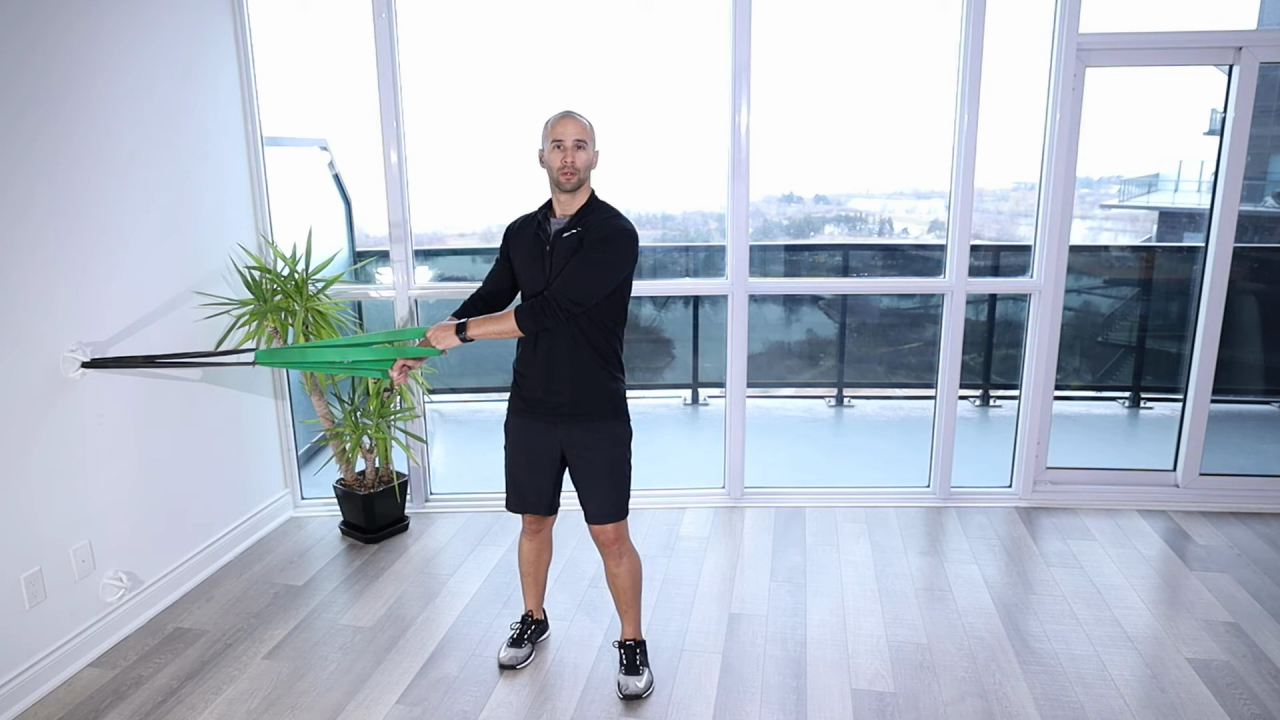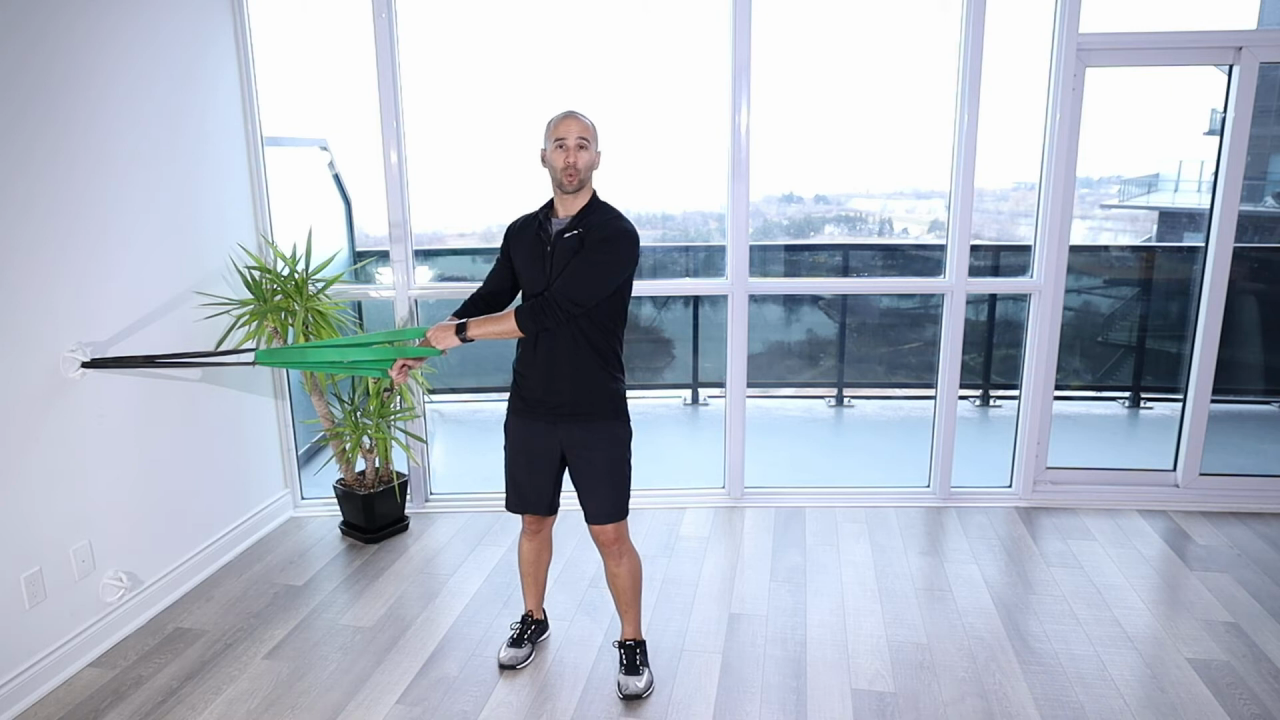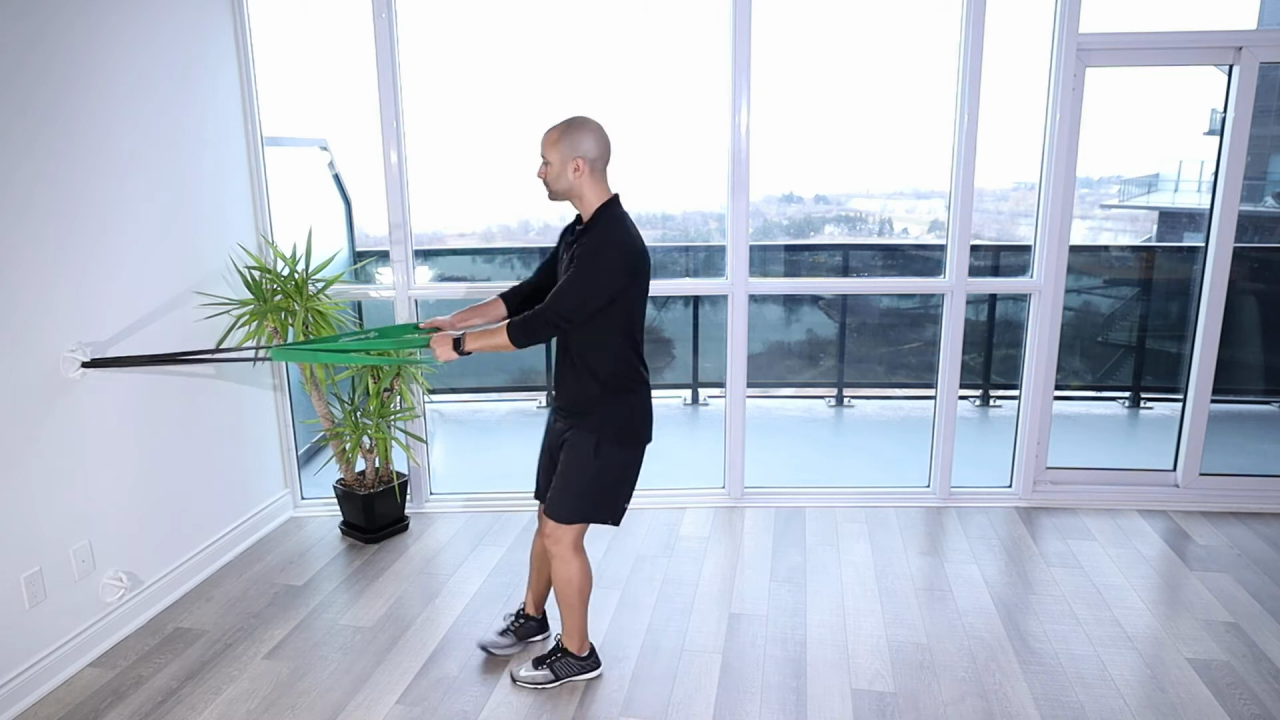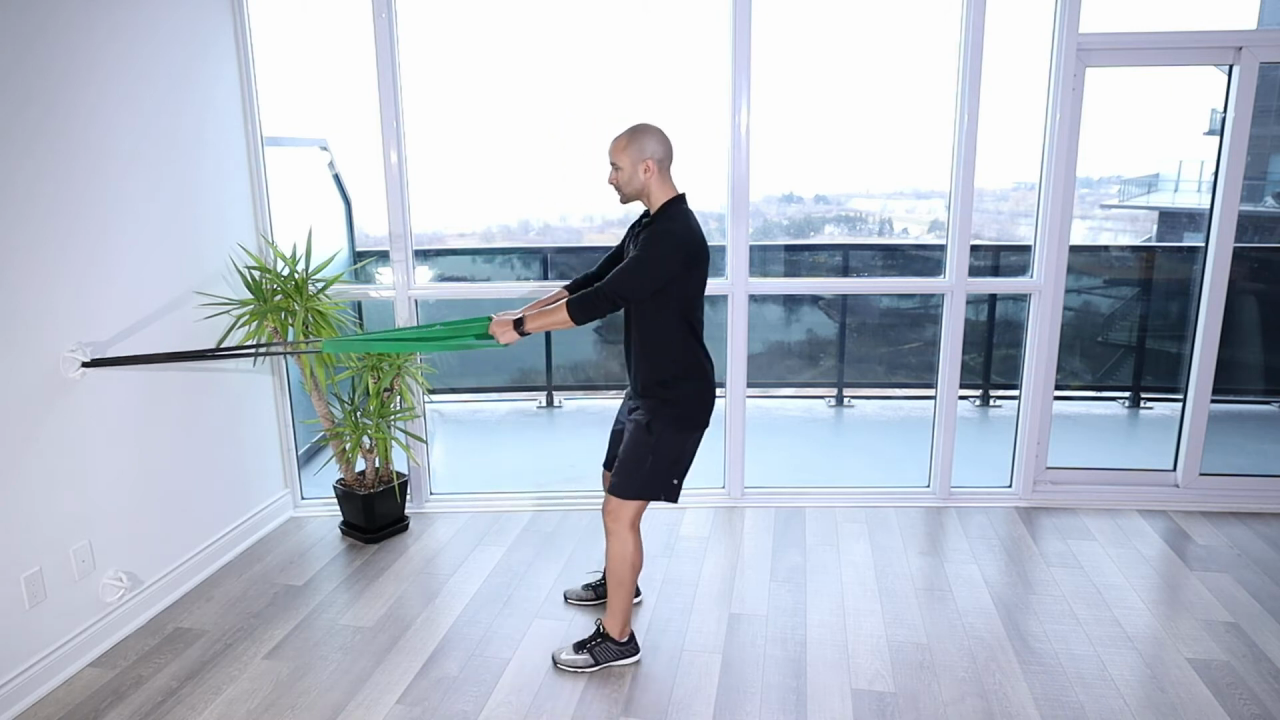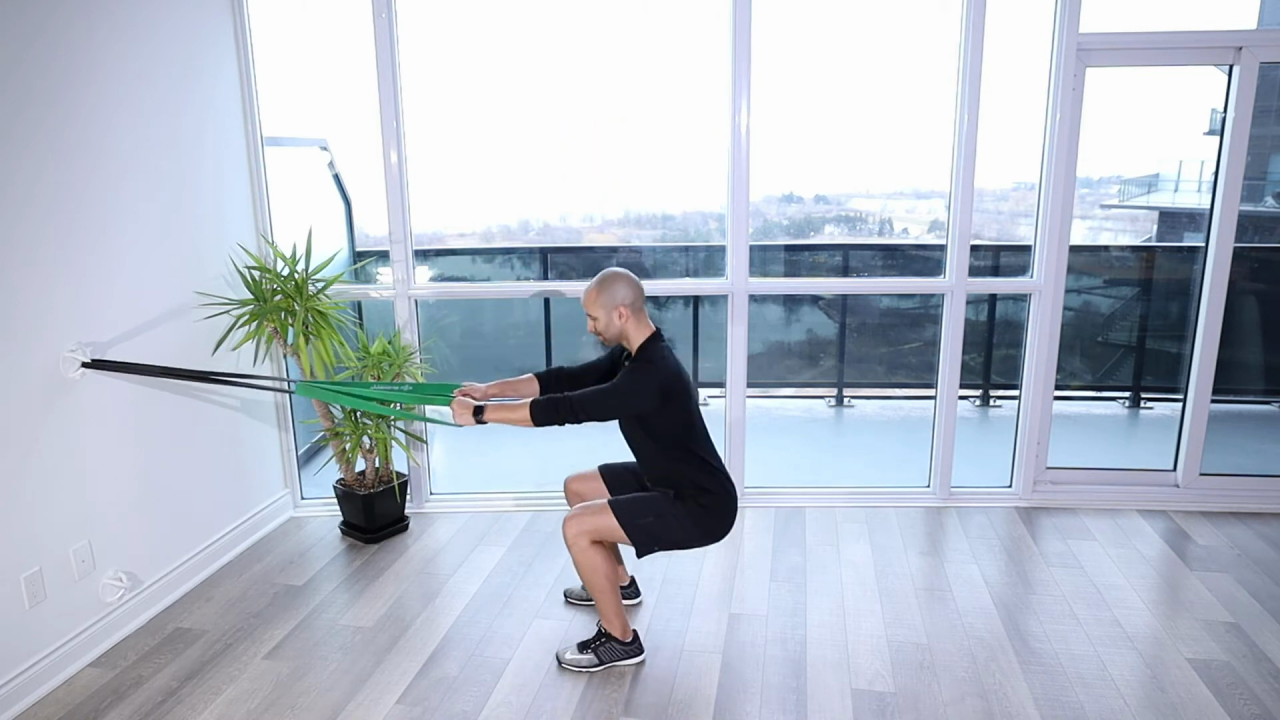
dt=1s
person 1, frame 1
left shoulder: (614, 233)
right shoulder: (520, 233)
left elbow: (550, 310)
right elbow: (487, 298)
left wrist: (462, 331)
right wrist: (423, 351)
left hip: (597, 415)
right hip: (531, 412)
left knee: (611, 535)
right knee: (534, 522)
left ankle: (632, 644)
right ankle: (533, 621)
person 1, frame 2
left shoulder: (615, 234)
right shoulder: (522, 233)
left elbow: (551, 311)
right elbow: (488, 298)
left wrist: (460, 332)
right wrist: (425, 348)
left hip: (597, 415)
right hip: (531, 410)
left knee: (611, 536)
right knee: (534, 522)
left ankle: (632, 644)
right ankle: (533, 620)
person 1, frame 3
left shoulder: (613, 243)
right shoulder: (580, 232)
left elbow: (545, 323)
right elbow: (530, 292)
left wrist: (463, 344)
right wrist: (459, 319)
left hip: (611, 417)
right hip: (574, 407)
left knee: (560, 533)
right knee: (550, 514)
left ankle: (576, 653)
right ankle: (531, 617)
person 1, frame 4
left shoulder: (675, 235)
right shoulder: (648, 227)
left elbow: (603, 300)
right elbow: (594, 279)
left wrist: (522, 327)
right wrist: (525, 311)
left hip: (675, 400)
right hip: (648, 390)
left knee: (620, 510)
right knee: (615, 486)
left ankle: (615, 639)
right ankle: (619, 582)
person 1, frame 5
left shoulder: (651, 376)
right shoulder: (634, 355)
left elbow: (566, 409)
right elbow: (567, 380)
left wrist: (480, 414)
right wrist: (489, 389)
left hip: (700, 509)
right hip: (672, 484)
left knee: (578, 525)
right knee: (577, 487)
left ankle: (620, 640)
right ankle: (620, 582)
